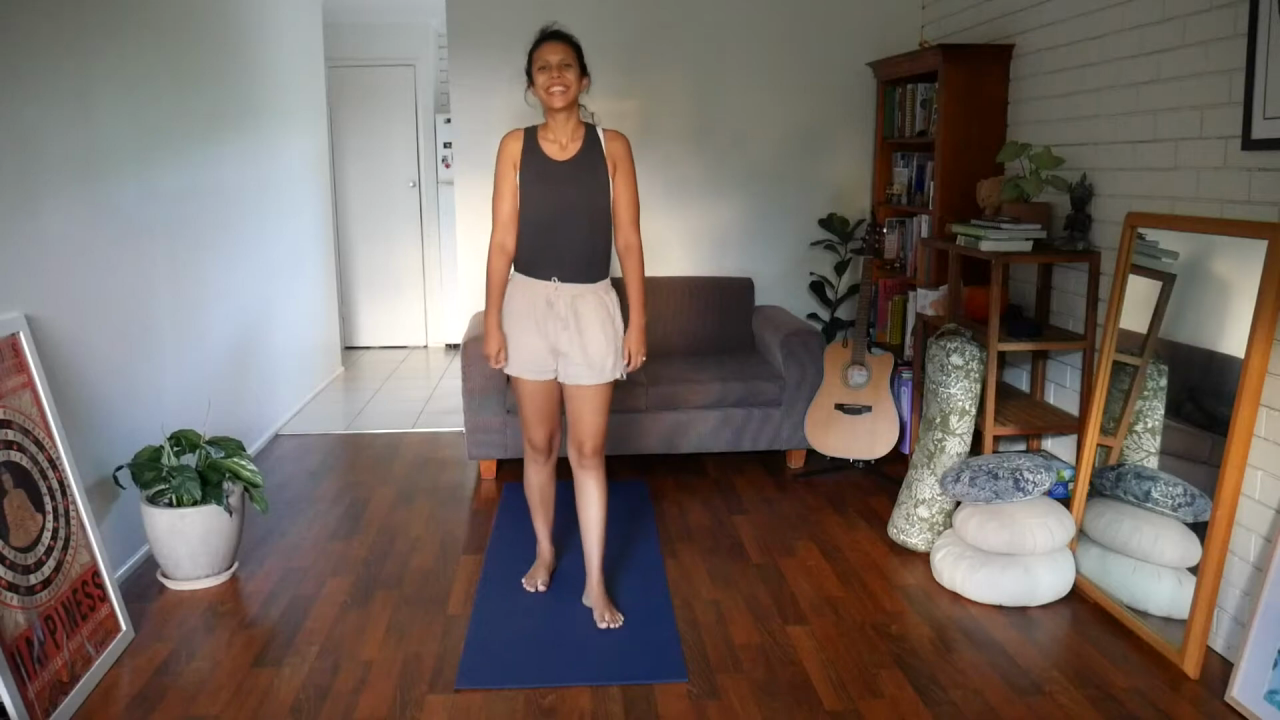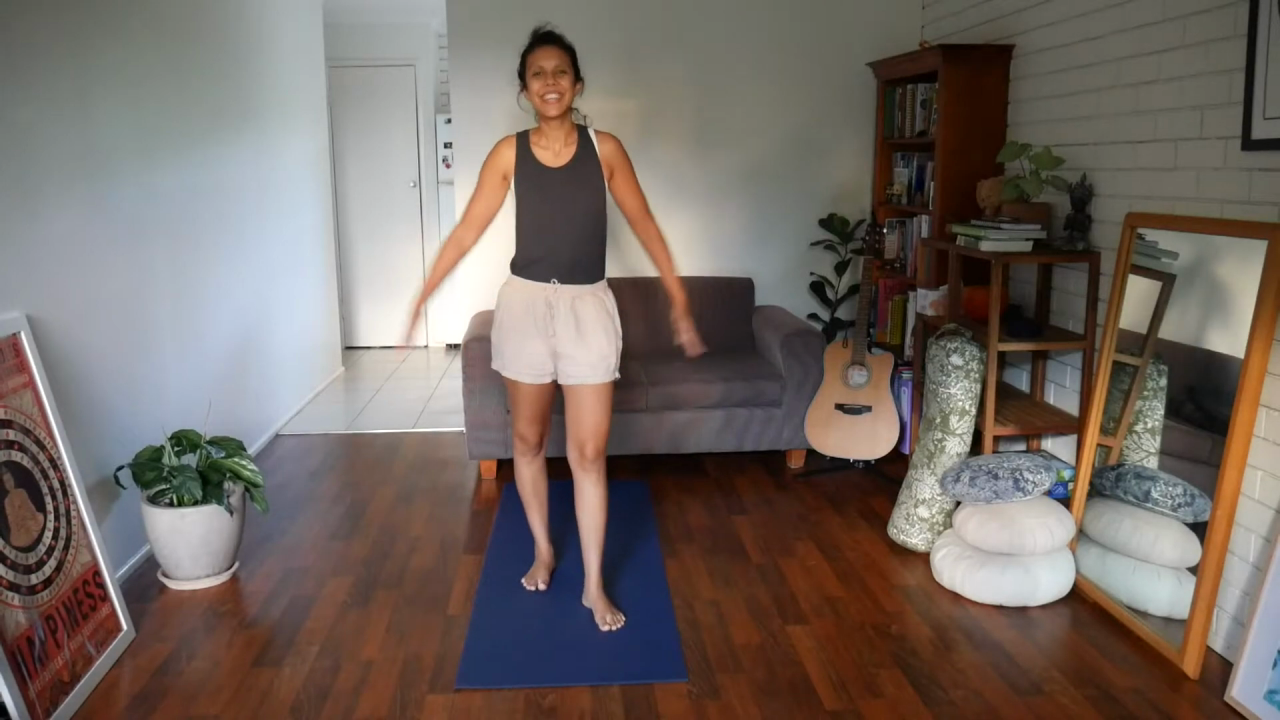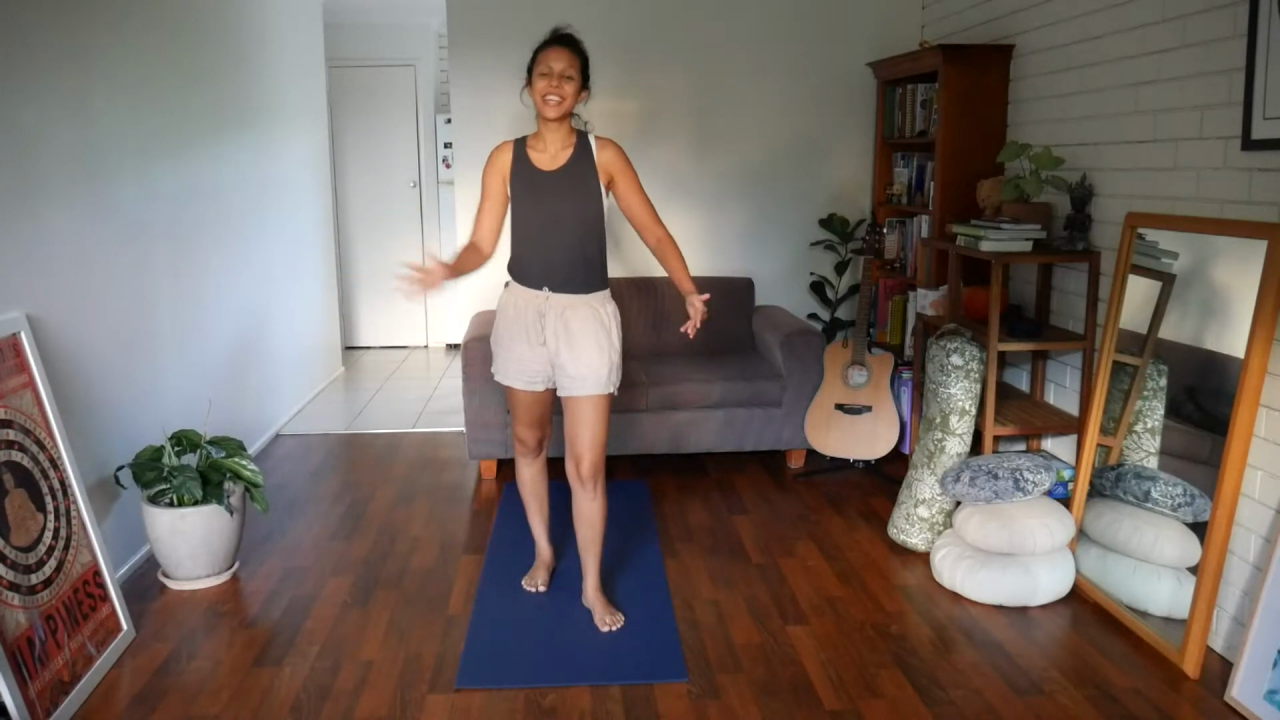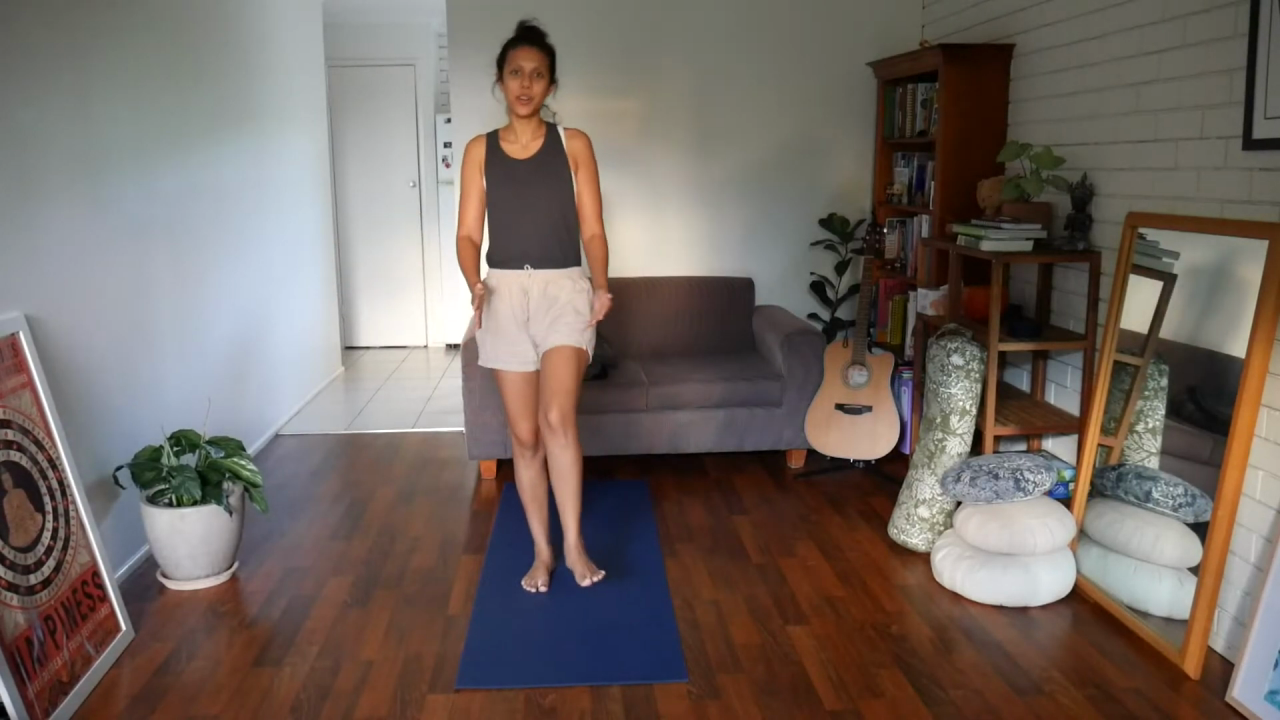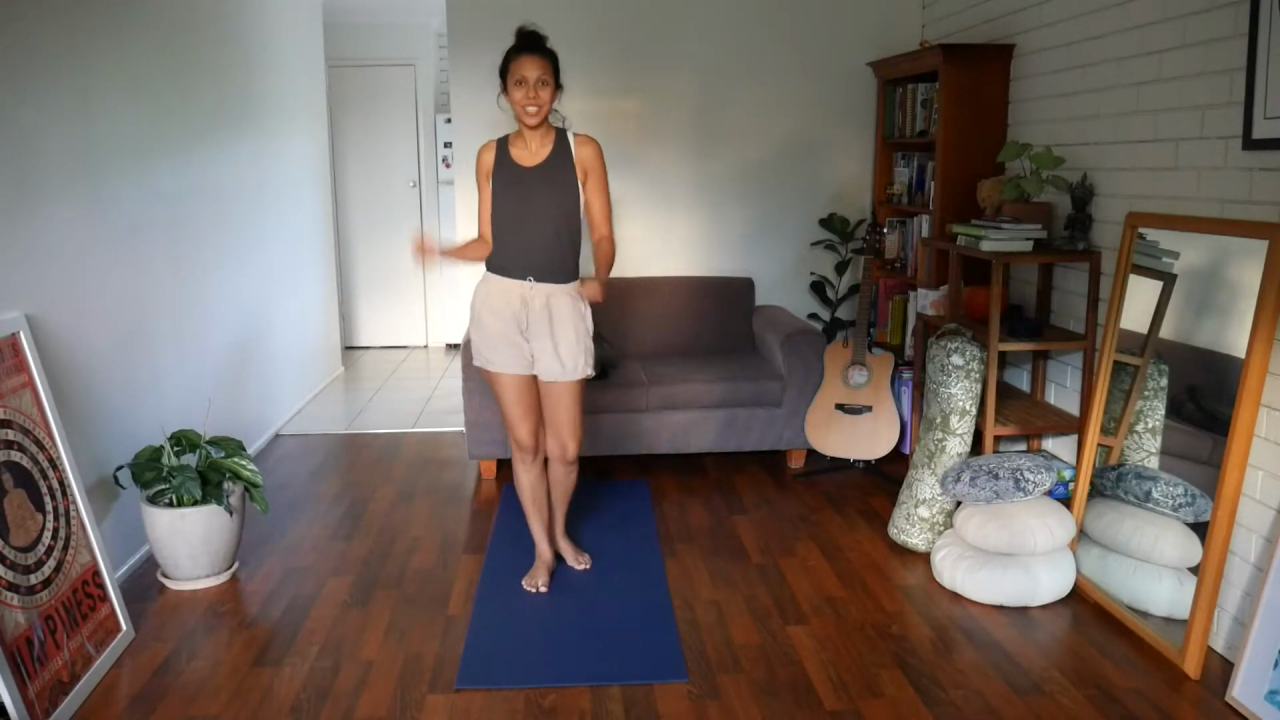
dt=1s
person 1, frame 1
left shoulder: (613, 146)
right shoulder: (515, 146)
left elbow: (628, 239)
right elbow: (502, 238)
left wrist: (637, 321)
right wrist: (492, 318)
left hip: (592, 308)
right hip: (528, 305)
left knee: (587, 452)
right knee: (539, 445)
left ankle: (595, 583)
right ankle: (544, 551)
person 1, frame 2
left shoulder: (604, 148)
right shoulder: (508, 153)
left elbow: (645, 226)
right elbow: (466, 232)
left wrist: (678, 303)
right wrist: (420, 300)
left hip: (588, 307)
right hip: (526, 305)
left knee: (589, 453)
right knee: (528, 439)
left ankle: (594, 585)
right ankle: (543, 550)
person 1, frame 3
left shoulder: (605, 156)
right shoulder: (505, 158)
left elbow: (653, 230)
right elbow: (480, 245)
left wrist: (690, 292)
right wrist: (447, 272)
left hip: (586, 316)
right hip: (523, 314)
left knee: (586, 469)
right knee: (528, 444)
left ankle: (592, 587)
right ankle: (543, 552)
person 1, frame 4
left shoulder: (574, 144)
right shoulder: (479, 150)
left elbow: (592, 228)
right elbow: (468, 234)
left wrist: (600, 285)
right wrist: (474, 282)
left hip: (564, 291)
right hip: (504, 296)
left knee: (557, 417)
right knee: (524, 435)
left ankle: (574, 545)
right ankle: (542, 551)
person 1, frame 5
left shoulder: (583, 151)
right shoulder: (491, 155)
left elbow: (603, 237)
right elbow: (486, 243)
left wrist: (598, 277)
right wrist: (442, 253)
left hip: (560, 305)
right hip: (500, 303)
left knee: (564, 447)
right knee: (524, 442)
left ankle: (559, 531)
right ankle: (539, 550)
